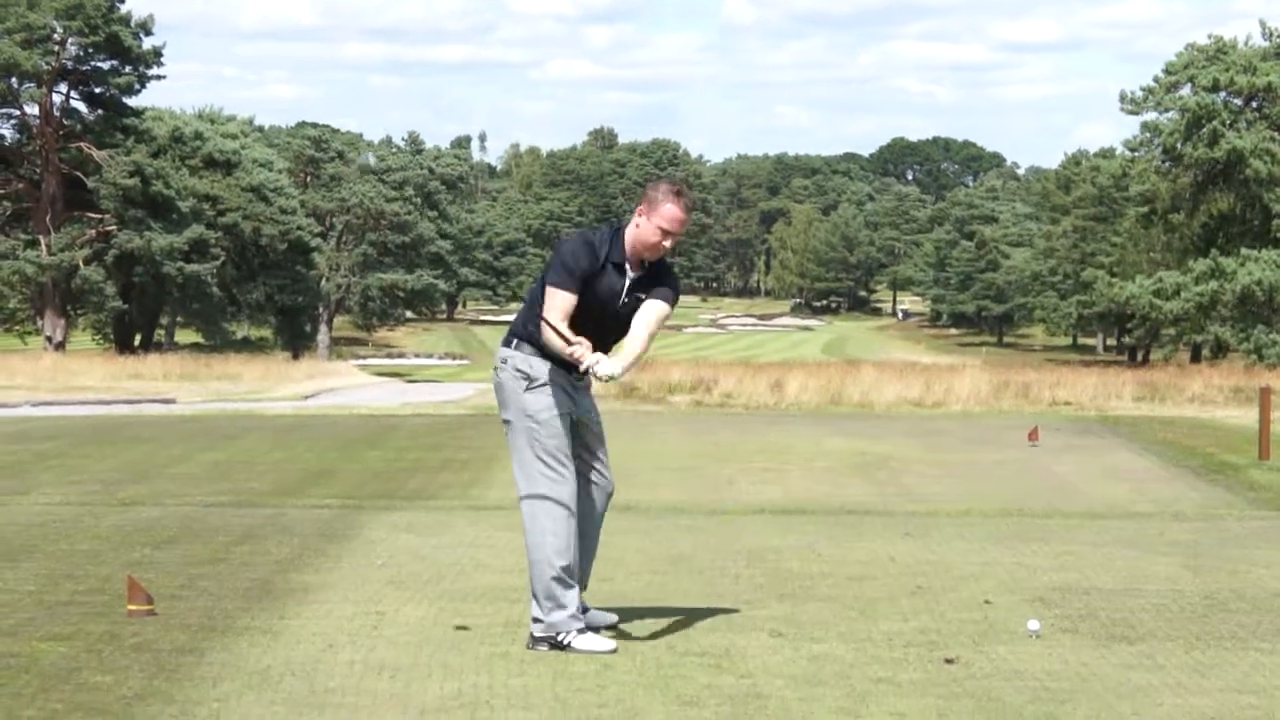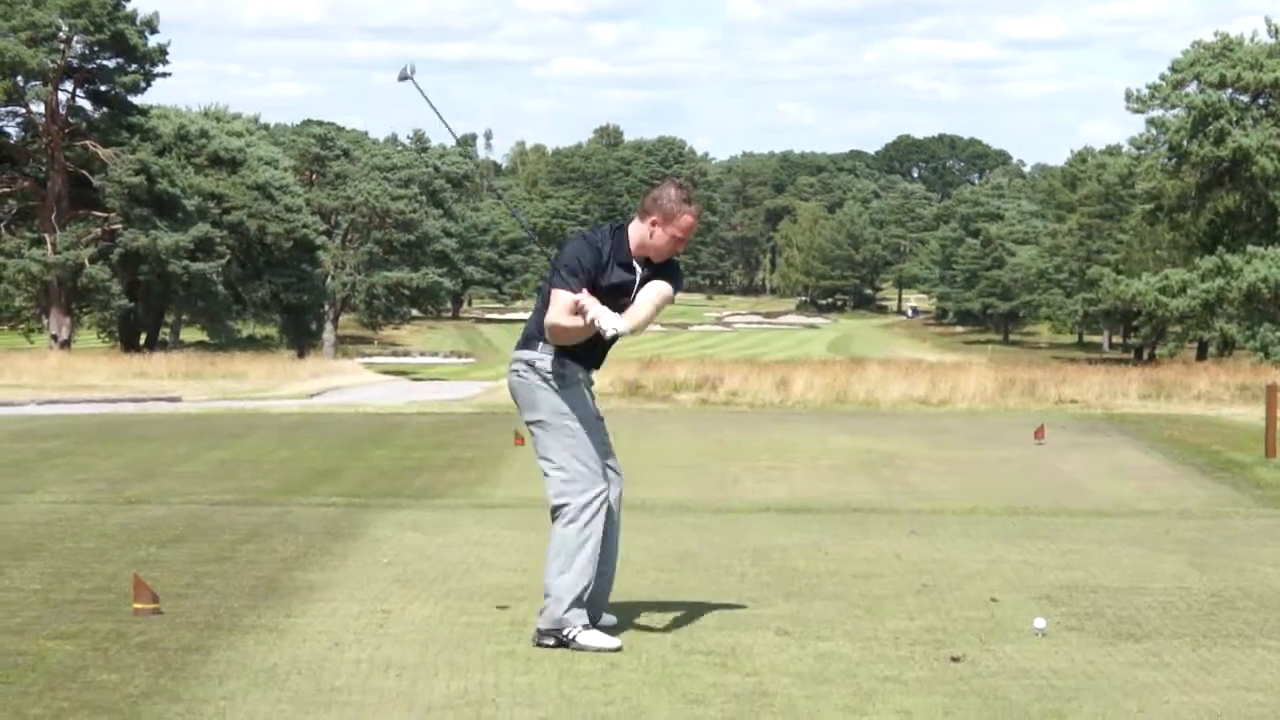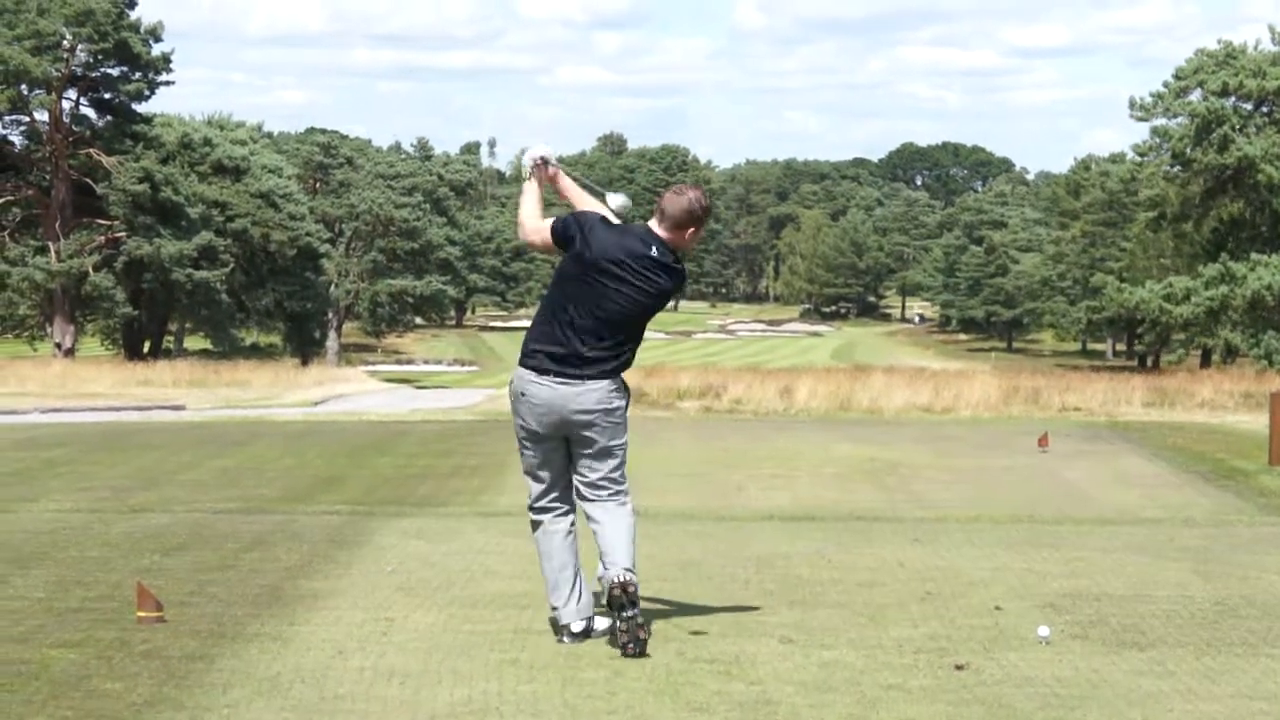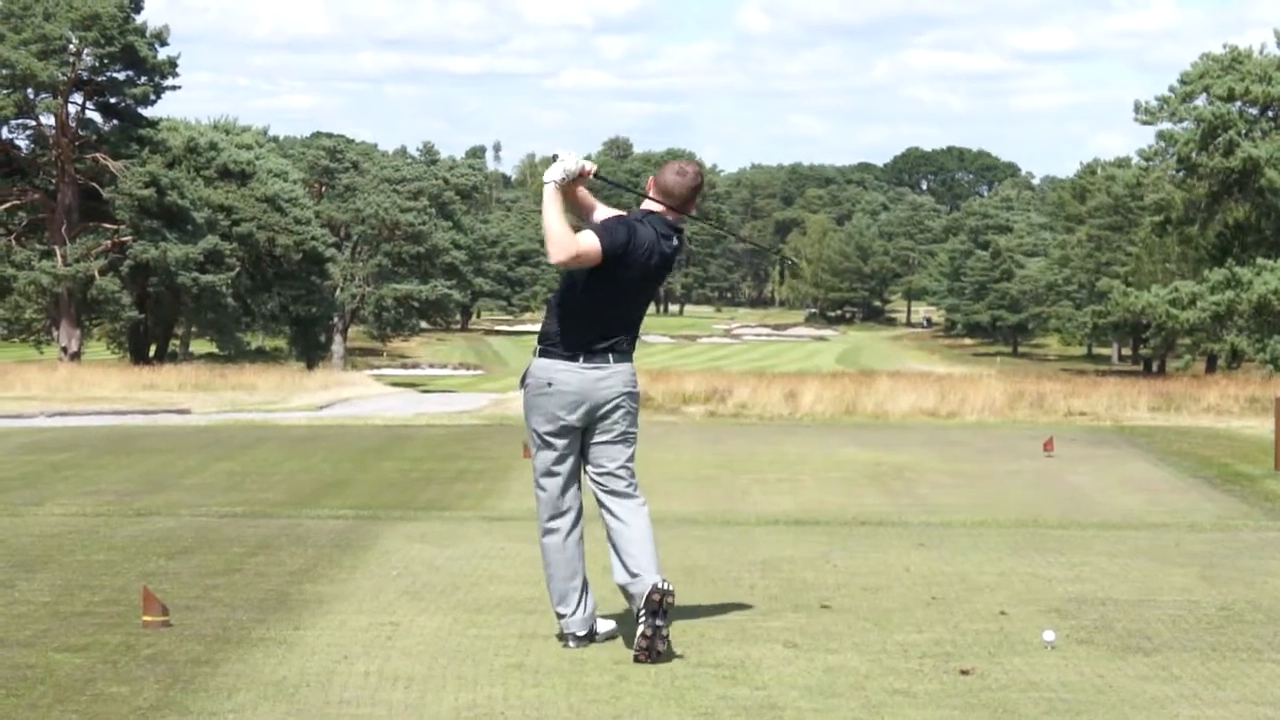
dt=0.4s
person 1, frame 1
left shoulder: (662, 278)
right shoulder: (582, 248)
left elbow: (644, 329)
right elbow: (551, 325)
left wrist: (616, 363)
right wrist: (580, 350)
left hip: (571, 378)
right hip: (530, 369)
left knee: (594, 489)
right knee: (553, 495)
left ankle: (567, 602)
right ankle: (553, 624)
person 1, frame 2
left shoulder: (665, 272)
right shoulder: (586, 248)
left elbow: (647, 306)
right elbow: (555, 327)
left wrist: (617, 322)
right wrist: (593, 320)
left hip: (572, 376)
right hip: (546, 371)
left knee: (604, 487)
right knee: (584, 490)
left ankle: (582, 606)
right ankle: (561, 619)
person 1, frame 3
left shoulder: (592, 233)
right shoulder: (671, 278)
left elbow: (529, 232)
left wrist: (537, 179)
right wrist: (558, 178)
left hip: (534, 385)
right hip: (596, 395)
left knee: (549, 503)
right knee: (607, 497)
left ankle: (573, 616)
right ankle: (619, 581)
person 1, frame 4
left shoulder: (626, 232)
right shoulder: (667, 242)
left elbow: (561, 252)
right elbow: (596, 212)
left wrist: (553, 184)
right wrist: (571, 184)
left hip: (557, 375)
right hip: (614, 378)
left knee: (557, 505)
right knee: (620, 492)
left ankle: (576, 621)
right ankle: (649, 589)
